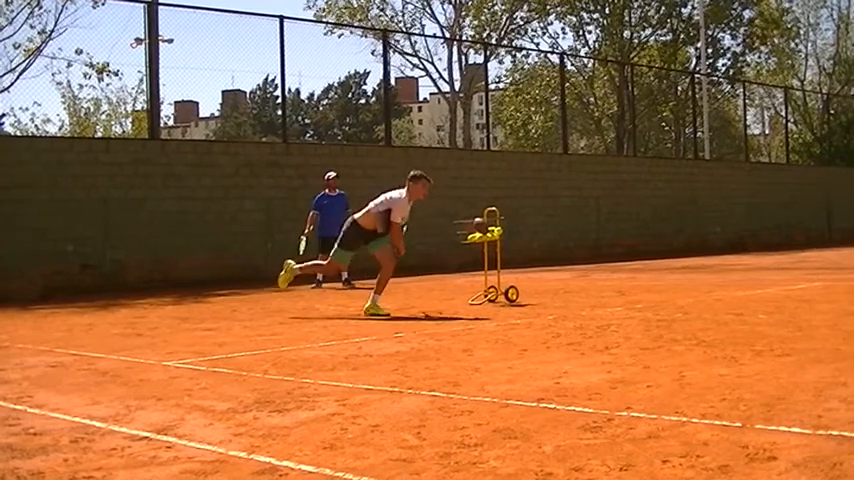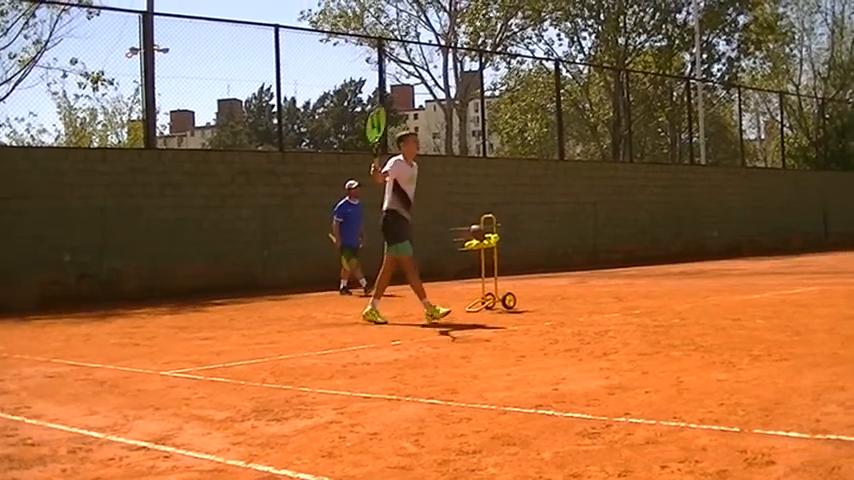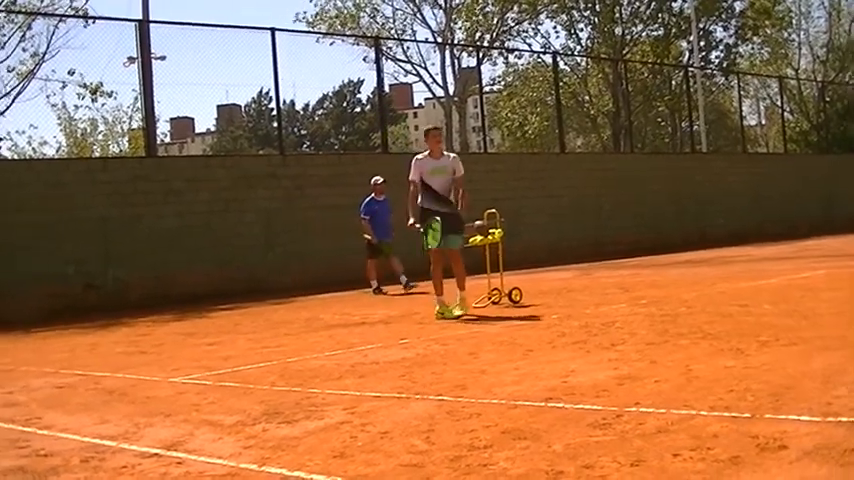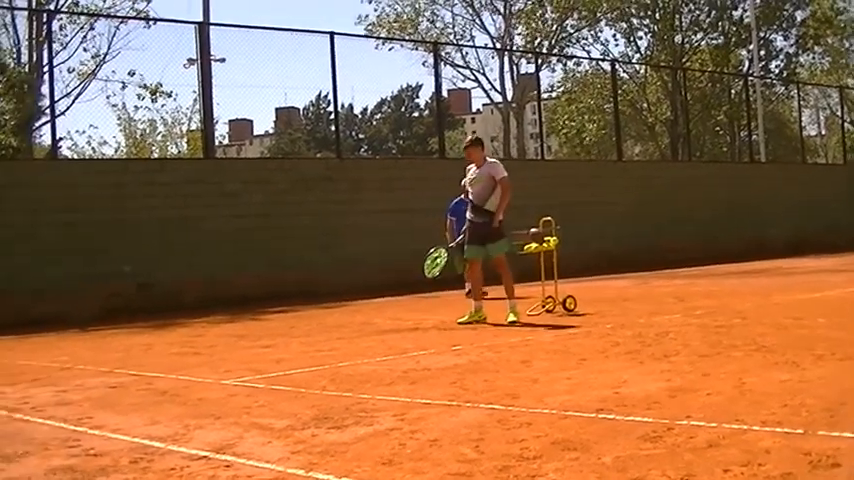
dt=0.7s
person 1, frame 1
left shoulder: (406, 202)
right shoulder: (400, 201)
left elbow: (395, 230)
right elbow: (394, 234)
right wrist: (401, 250)
left hip: (372, 231)
right hip: (356, 229)
left knee: (389, 264)
right knee: (330, 266)
left ankle: (372, 304)
right ankle: (293, 269)
person 1, frame 2
left shoulder: (413, 167)
right shoulder: (396, 163)
right elbow: (381, 178)
right wrist: (377, 173)
left hip: (403, 220)
right hip: (393, 219)
left knee: (389, 267)
right knee: (410, 267)
left ankle: (372, 309)
right ankle: (429, 309)
person 1, frame 3
left shoulder: (453, 159)
right shoulder: (419, 161)
left elbow: (460, 187)
right elbow: (414, 189)
left wrist: (460, 210)
right wrist: (413, 215)
left hip: (450, 213)
right hip: (429, 214)
left knee: (455, 258)
right knee: (436, 260)
left ankle: (461, 300)
right ankle: (441, 305)
person 1, frame 4
left shoulder: (493, 165)
right shoulder: (469, 170)
left elbow: (506, 190)
left wrist: (497, 216)
right wrist: (468, 222)
left hip: (490, 222)
right hip: (473, 224)
left knee: (501, 265)
right knee: (473, 267)
left ankle: (512, 309)
right ankle: (477, 311)
